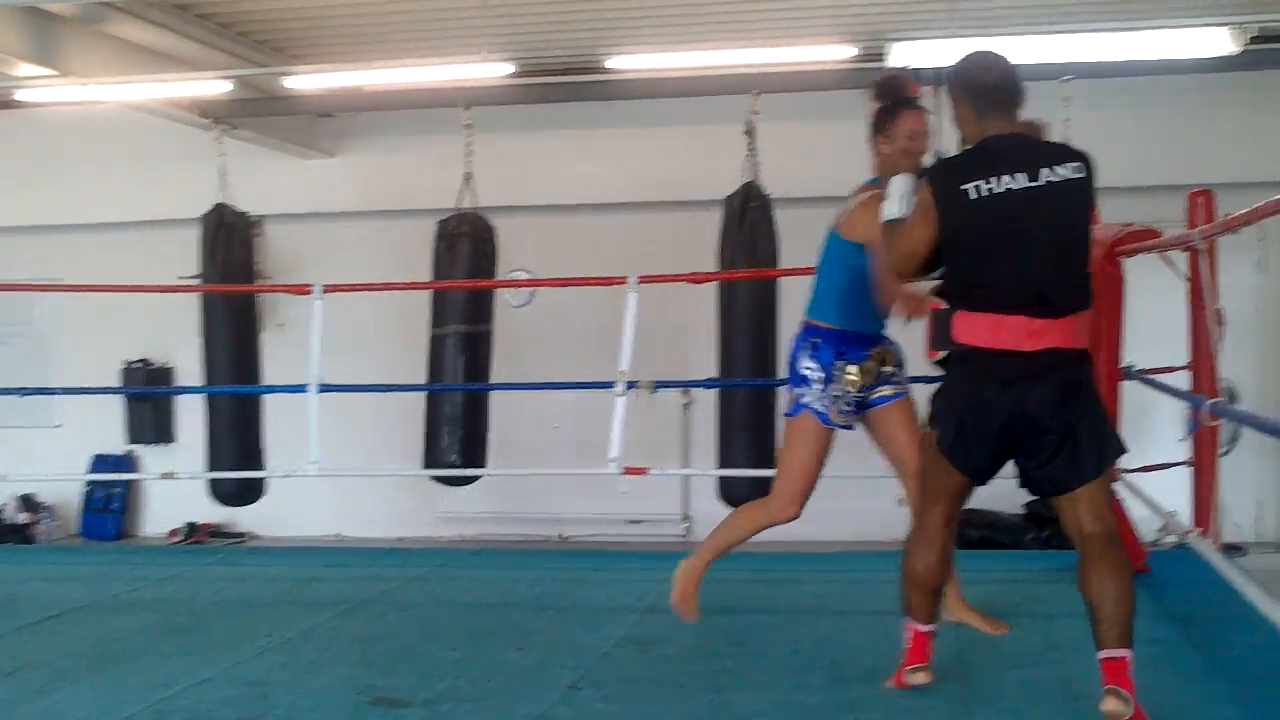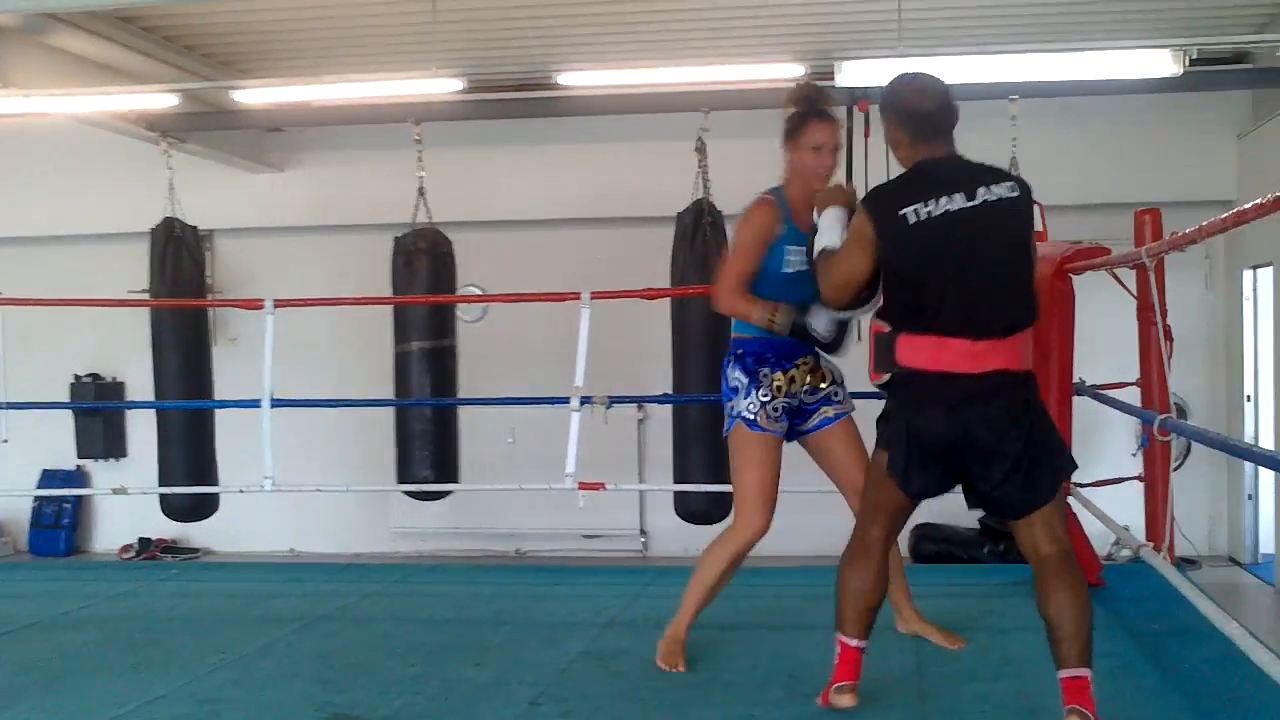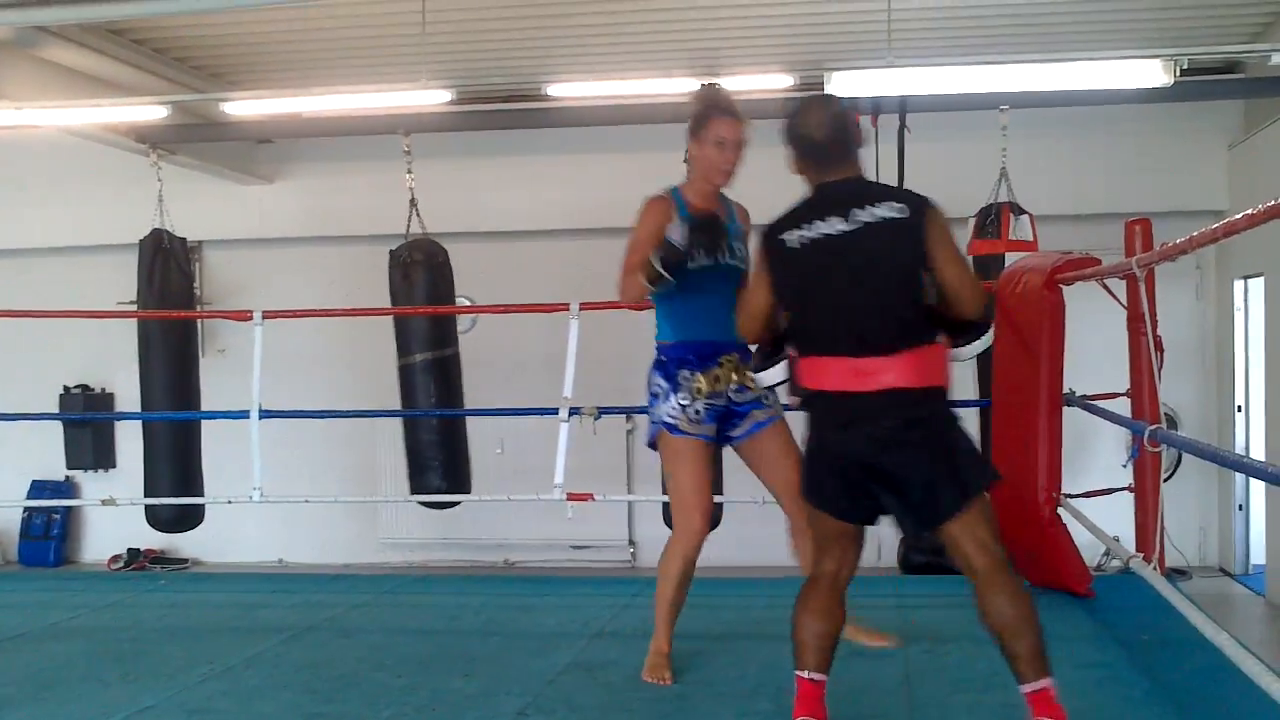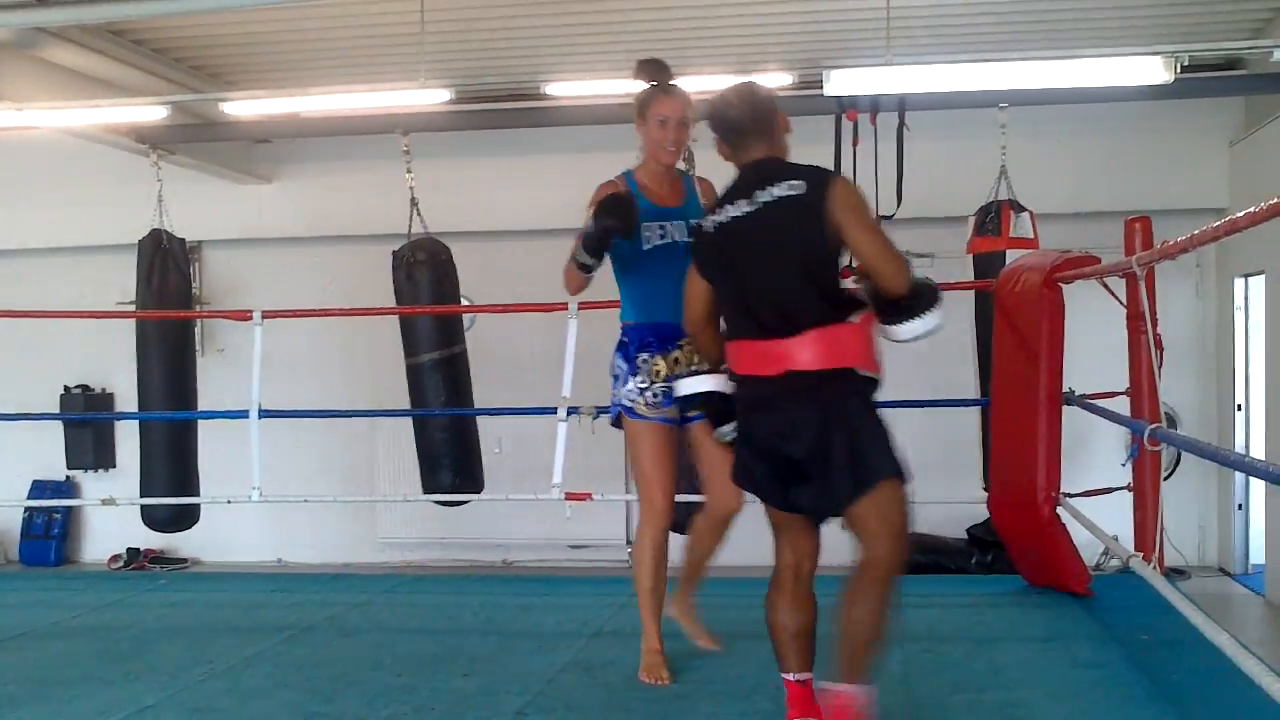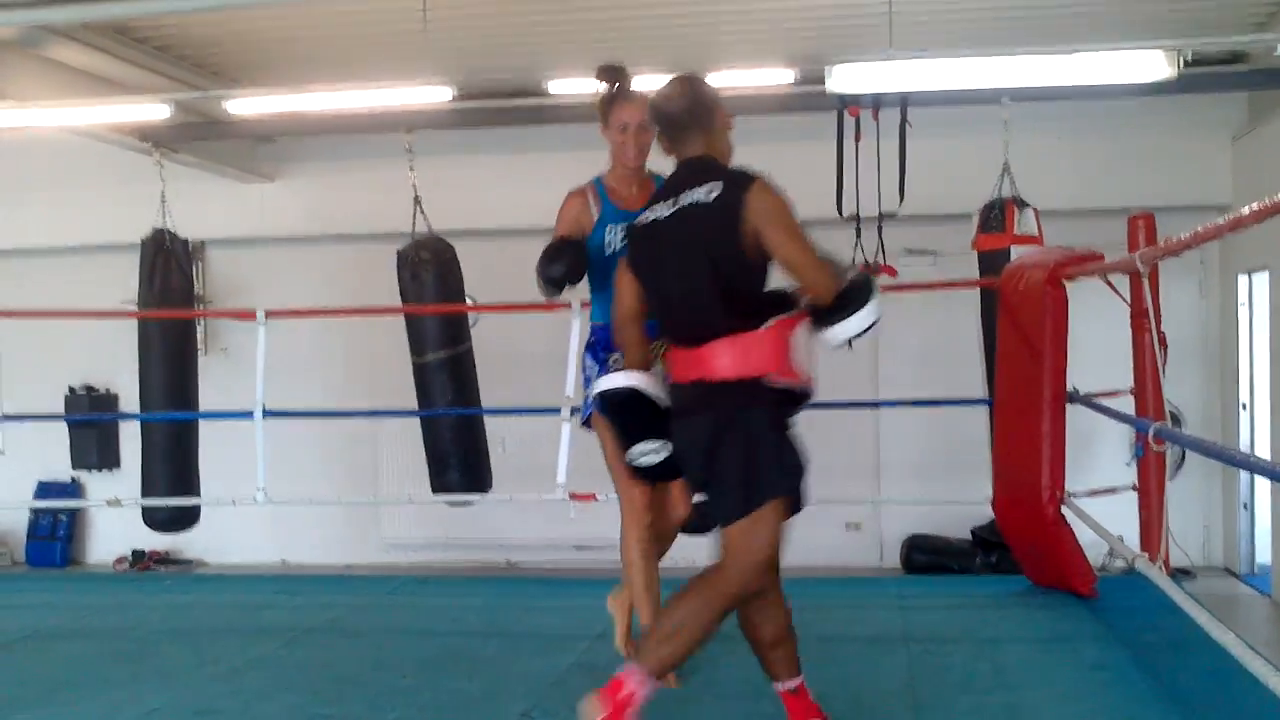
dt=0.2s
person 1, frame 1
left shoulder: (944, 183)
right shoulder: (1076, 169)
left elbow: (900, 261)
left wrist: (899, 190)
left hip: (976, 375)
right hip: (1060, 374)
left knee: (933, 516)
right knee: (1096, 531)
left ankle: (915, 655)
person 1, frame 2
left shoulder: (881, 208)
right shoulder: (1011, 192)
left elbow: (835, 290)
left wrist: (834, 238)
left hip: (921, 399)
right hip: (1004, 395)
left knee: (871, 534)
right knee: (1051, 553)
person 1, frame 3
left shoulder: (781, 237)
right shoulder: (914, 213)
left elbow: (752, 327)
right elbow: (969, 307)
left hip: (834, 422)
right hip: (913, 416)
left knee: (829, 567)
right knee: (987, 562)
person 1, frame 4
left shoulder: (712, 224)
right shoulder: (824, 189)
left elbow: (699, 324)
right elbow: (896, 281)
right wrist: (889, 287)
left hip: (761, 404)
right hip: (828, 395)
left knee: (795, 561)
right knee: (885, 550)
person 1, frame 5
left shoulder: (644, 222)
right shoulder: (745, 191)
left elbow: (628, 326)
right elbow: (818, 282)
right wrist: (847, 282)
left hip: (694, 403)
right hip: (742, 404)
left knee: (756, 560)
right knee: (747, 568)
person 2, frame 1
left shoulder: (886, 199)
right shoulder: (877, 206)
right elbow: (897, 298)
left hip: (874, 357)
right hip: (826, 357)
left knee: (921, 478)
right knee: (786, 503)
left ankle: (952, 601)
right ankle: (695, 568)
person 2, frame 2
right shoulder: (766, 215)
right elbow: (730, 299)
right wrist: (800, 321)
left hip: (808, 369)
right hip: (756, 374)
left knee: (867, 496)
right knee: (752, 522)
left ankle: (907, 612)
right ankle: (677, 629)
person 2, frame 3
left shoulder: (734, 214)
right shoulder: (663, 210)
right elbow: (628, 290)
right wrist: (674, 254)
left hip: (735, 370)
right hip: (680, 374)
left knee: (799, 501)
right knee: (693, 527)
right ankle: (659, 643)
person 2, frame 4
left shoulder: (702, 192)
right shoulder: (615, 194)
right elbow: (574, 284)
right wrist: (590, 248)
left hip: (701, 353)
right hip: (644, 357)
left knee: (726, 499)
right knee: (660, 508)
left ankle: (680, 597)
right ankle: (651, 641)
person 2, frame 5
right shoulder: (584, 201)
right elbow: (553, 286)
right wrist: (554, 273)
right hip: (612, 360)
left knee: (675, 508)
right knee: (639, 508)
left ankle: (626, 596)
